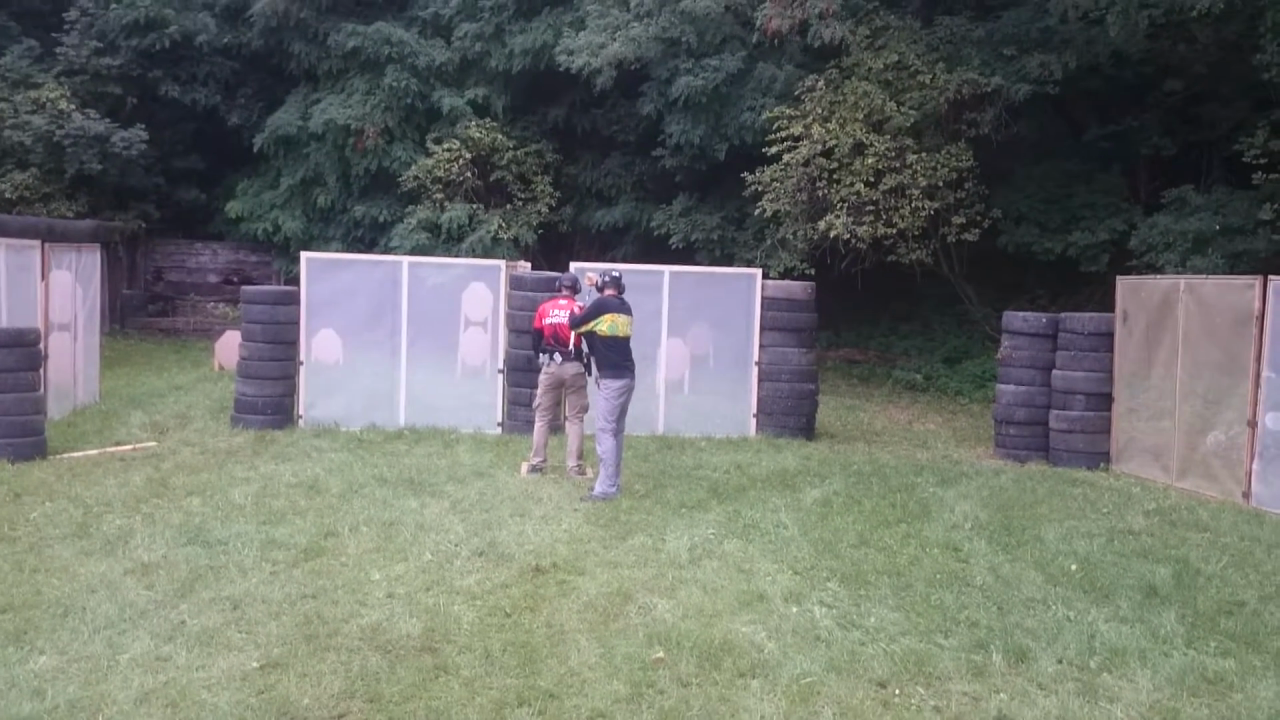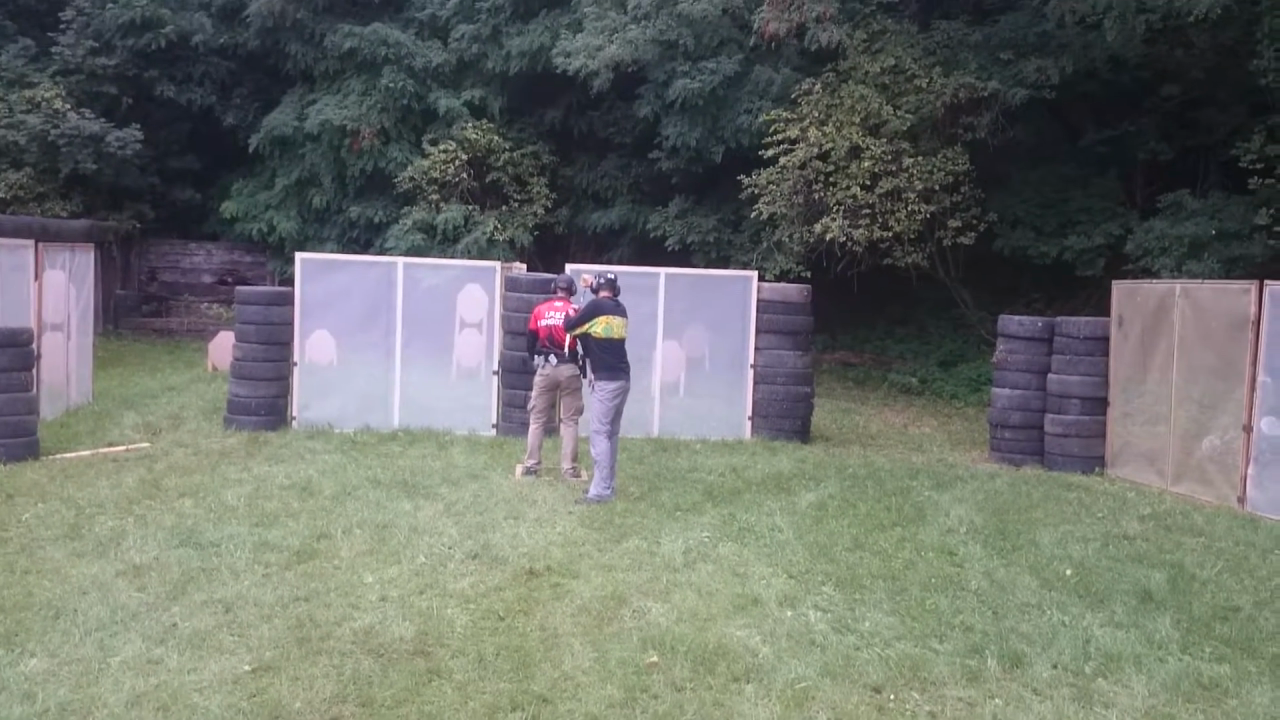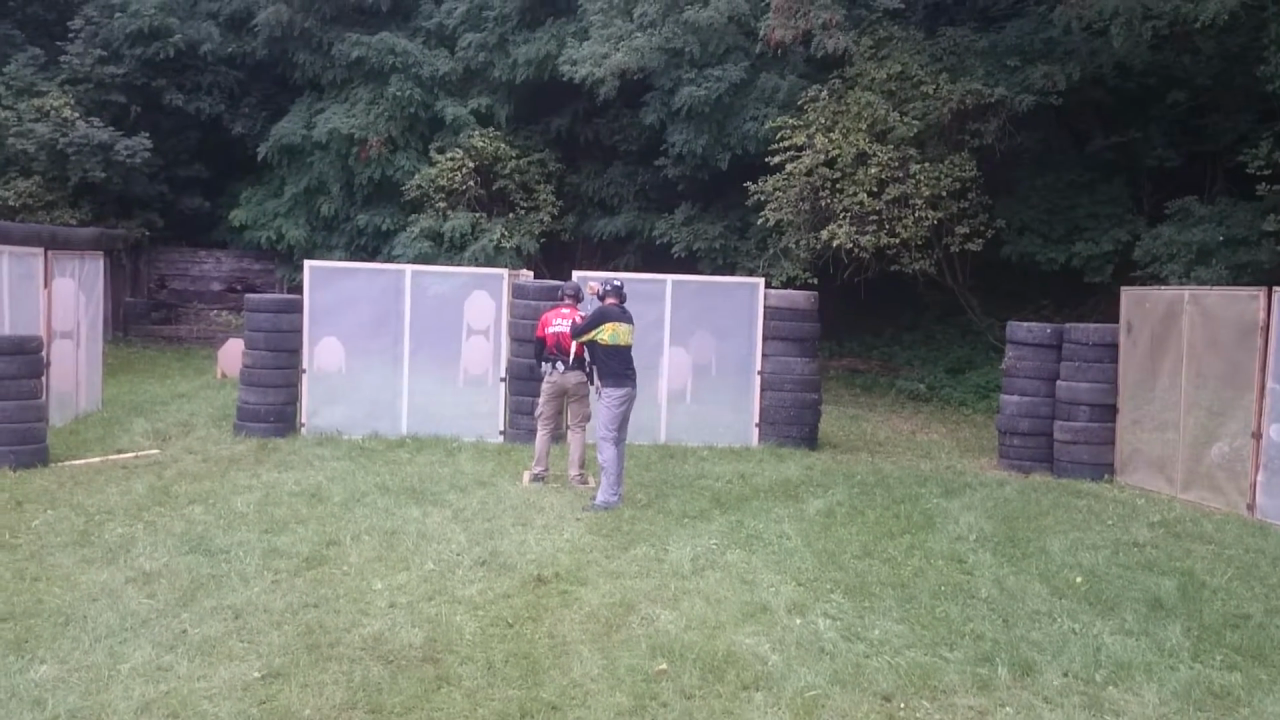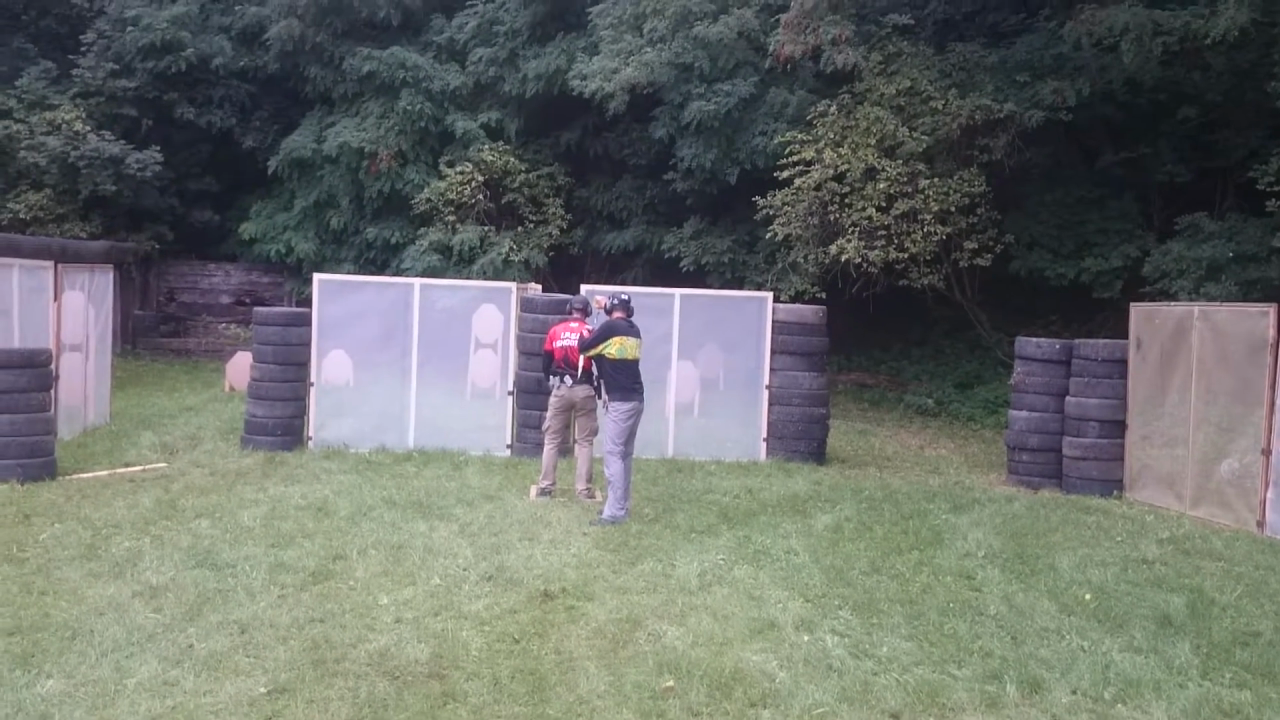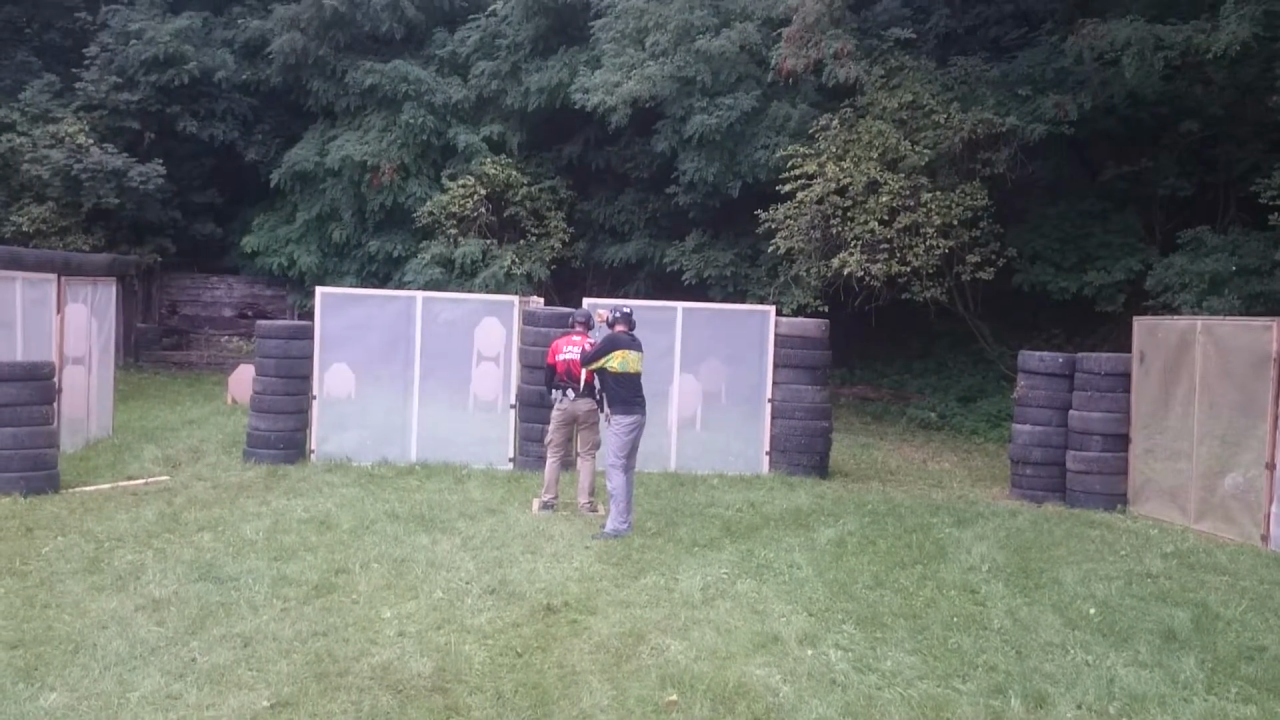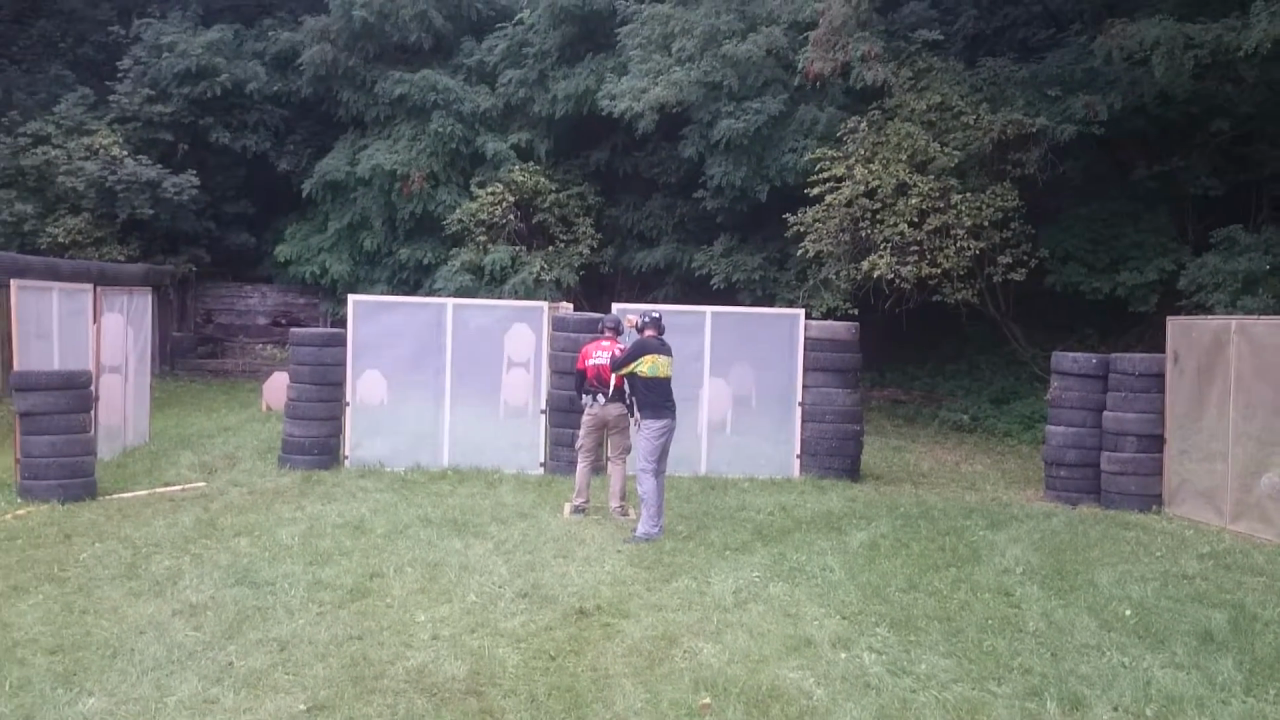
dt=0.3s
person 1, frame 1
left shoulder: (602, 303)
right shoulder: (625, 307)
left elbow: (574, 325)
left wrist: (576, 312)
right wrist: (593, 304)
left hip: (612, 378)
right hip: (626, 376)
left knee: (605, 431)
right knee: (616, 431)
left ankle: (606, 489)
right ankle: (612, 483)
person 1, frame 2
left shoulder: (597, 305)
right shoulder: (620, 309)
left elbow: (569, 327)
left wrist: (573, 313)
left hip: (607, 380)
right hip: (622, 378)
left knee: (599, 433)
right knee: (611, 434)
left ankle: (600, 491)
right ankle: (607, 486)
person 1, frame 3
left shoulder: (603, 312)
right shoulder: (626, 316)
left elbow: (575, 334)
left wrist: (580, 321)
left hip: (613, 386)
right hip: (628, 385)
left knee: (606, 439)
right knee: (617, 440)
left ankle: (607, 498)
right ankle: (614, 492)
person 1, frame 4
left shoulder: (611, 326)
right shoulder: (634, 330)
left elbow: (583, 348)
left wrist: (588, 334)
left hip: (621, 400)
right hip: (635, 398)
left knee: (613, 454)
right knee: (624, 455)
left ankle: (614, 512)
right ankle: (621, 507)
person 1, frame 5
left shoulder: (613, 340)
right shoulder: (635, 343)
left elbow: (585, 362)
left wrist: (591, 348)
left hip: (623, 414)
right hip: (637, 412)
left knee: (615, 467)
right knee: (627, 468)
left ankle: (617, 526)
right ankle: (624, 520)
person 1, frame 6
left shoulder: (642, 345)
right shoulder: (665, 348)
left elbow: (614, 367)
left wrist: (619, 354)
left hip: (653, 418)
right hip: (668, 416)
left knee: (646, 471)
right knee: (657, 472)
left ankle: (648, 530)
right ankle: (655, 524)
person 2, frame 1
left shoulder: (544, 308)
right shoulder: (580, 309)
left elbow: (536, 338)
left hip: (550, 366)
right hip: (574, 367)
left knee: (542, 417)
right knee: (575, 418)
left ankle: (536, 463)
right ankle: (575, 466)
person 2, frame 2
left shoulder: (539, 310)
right shoulder: (575, 311)
left elbow: (531, 341)
left wrist: (536, 360)
left hip: (545, 368)
right hip: (569, 369)
left knee: (537, 419)
right knee: (570, 420)
left ankle: (531, 466)
right ankle: (569, 468)
person 2, frame 3
left shoulder: (547, 317)
right shoulder: (582, 319)
left elbow: (538, 348)
left hip: (553, 375)
right hip: (577, 376)
left knee: (545, 426)
right knee: (577, 427)
left ankle: (538, 472)
right ankle: (577, 475)
person 2, frame 4
left shoulder: (555, 331)
right shoulder: (590, 332)
left elbow: (546, 362)
left hip: (560, 389)
right hip: (585, 390)
left knee: (552, 440)
right knee: (585, 441)
left ankle: (545, 486)
right ankle: (584, 489)
person 2, frame 5
left shoulder: (557, 345)
right shoulder: (593, 345)
left elbow: (548, 375)
left hip: (563, 402)
right hip: (587, 403)
left knee: (554, 453)
right knee: (587, 455)
left ankle: (548, 500)
right ankle: (586, 503)
person 2, frame 6
left shoulder: (587, 350)
right shoulder: (622, 350)
left elbow: (578, 381)
right wrist: (633, 406)
left hip: (593, 407)
right hip: (617, 408)
left knee: (585, 458)
right knee: (618, 459)
left ankle: (579, 504)
right ankle: (617, 506)
